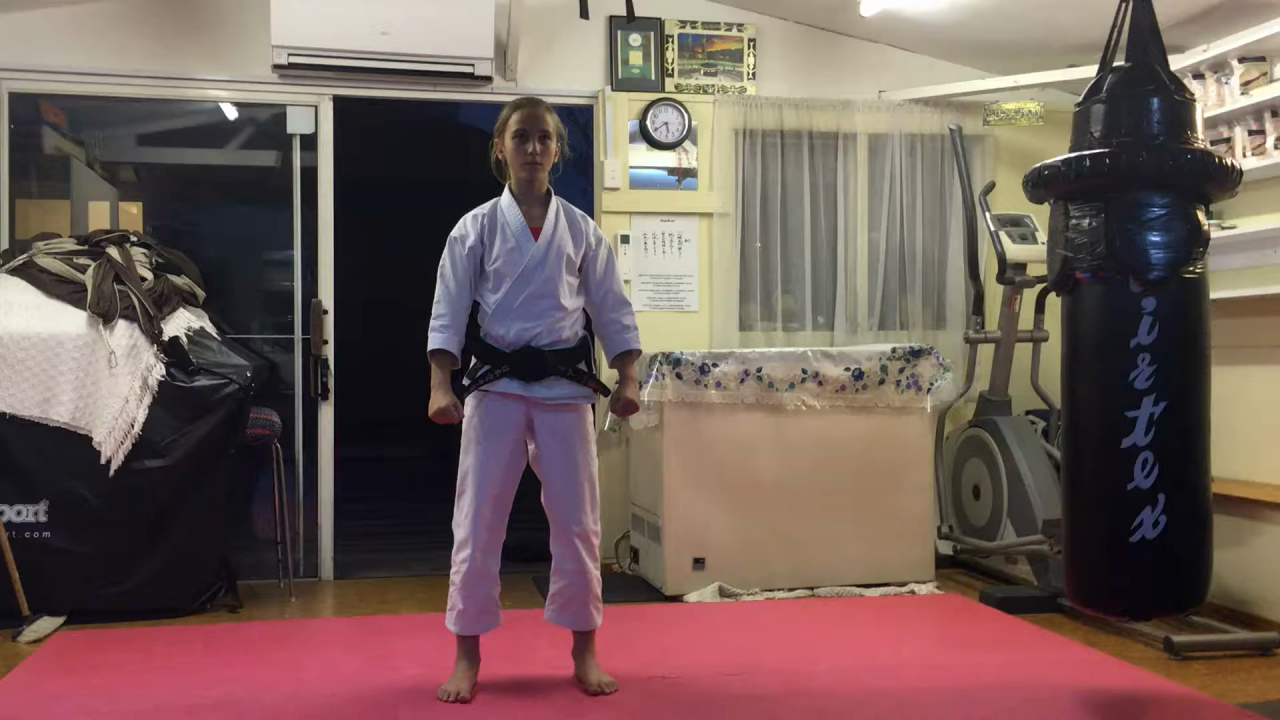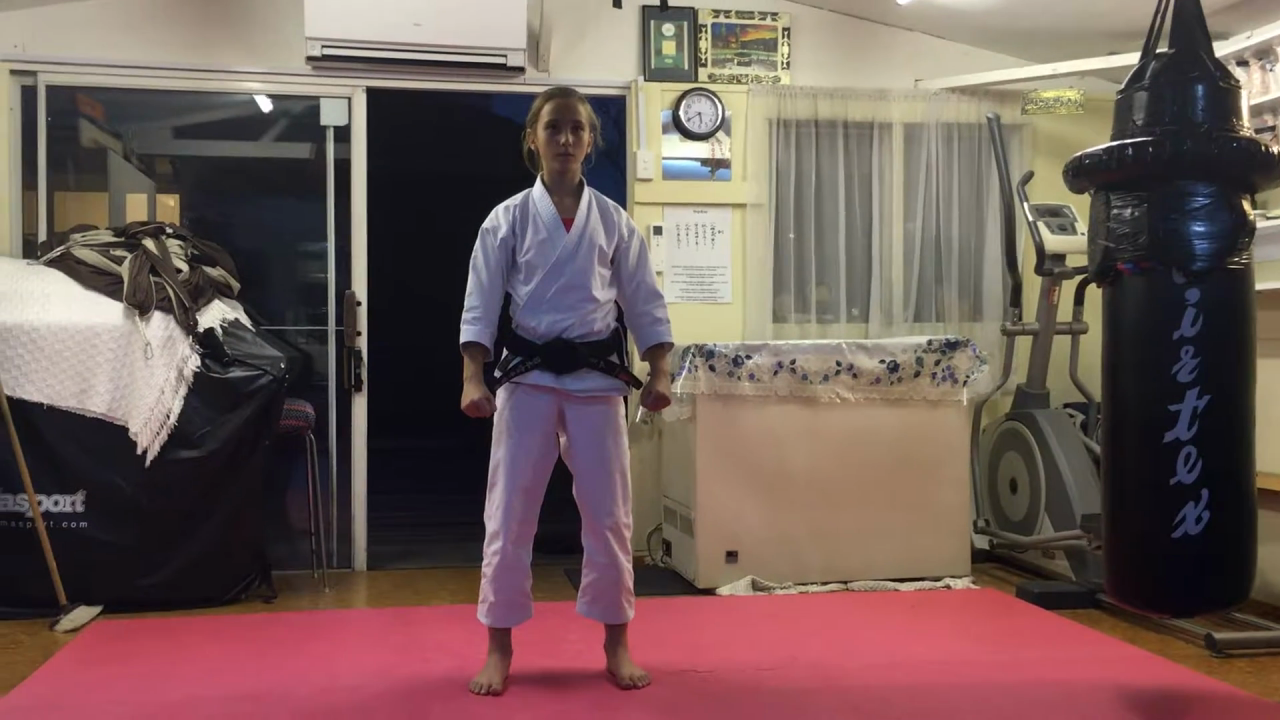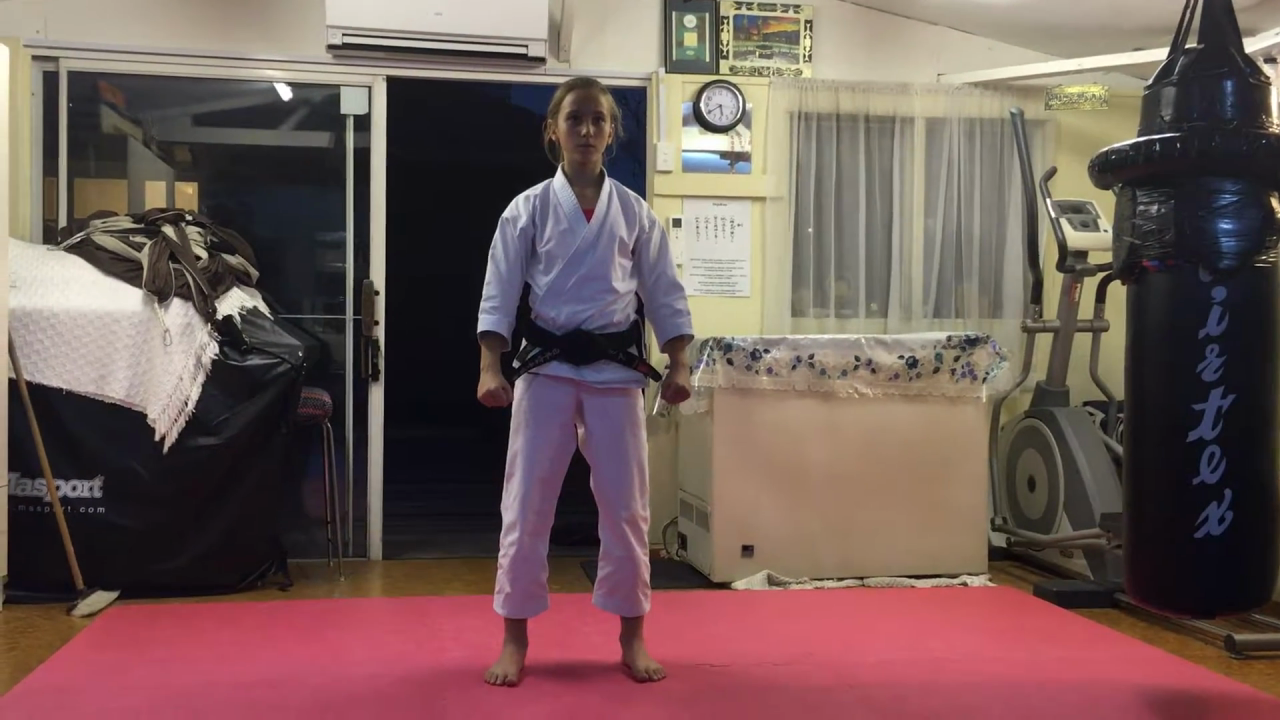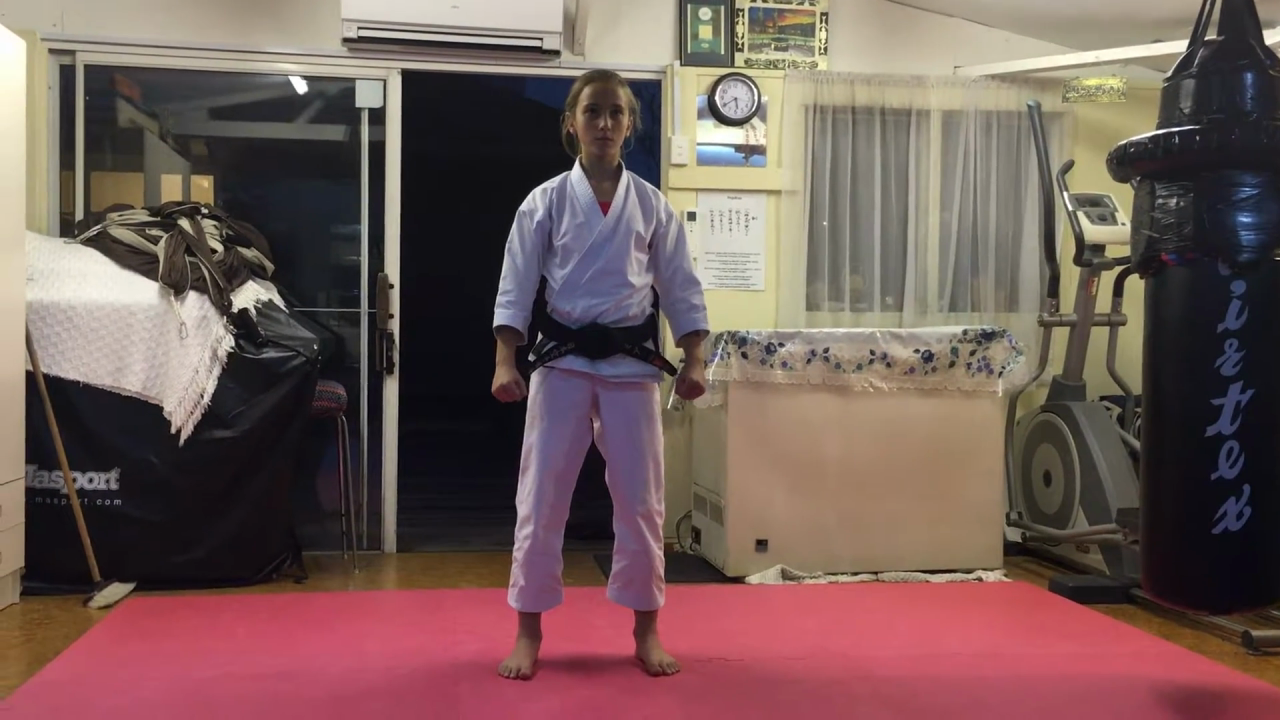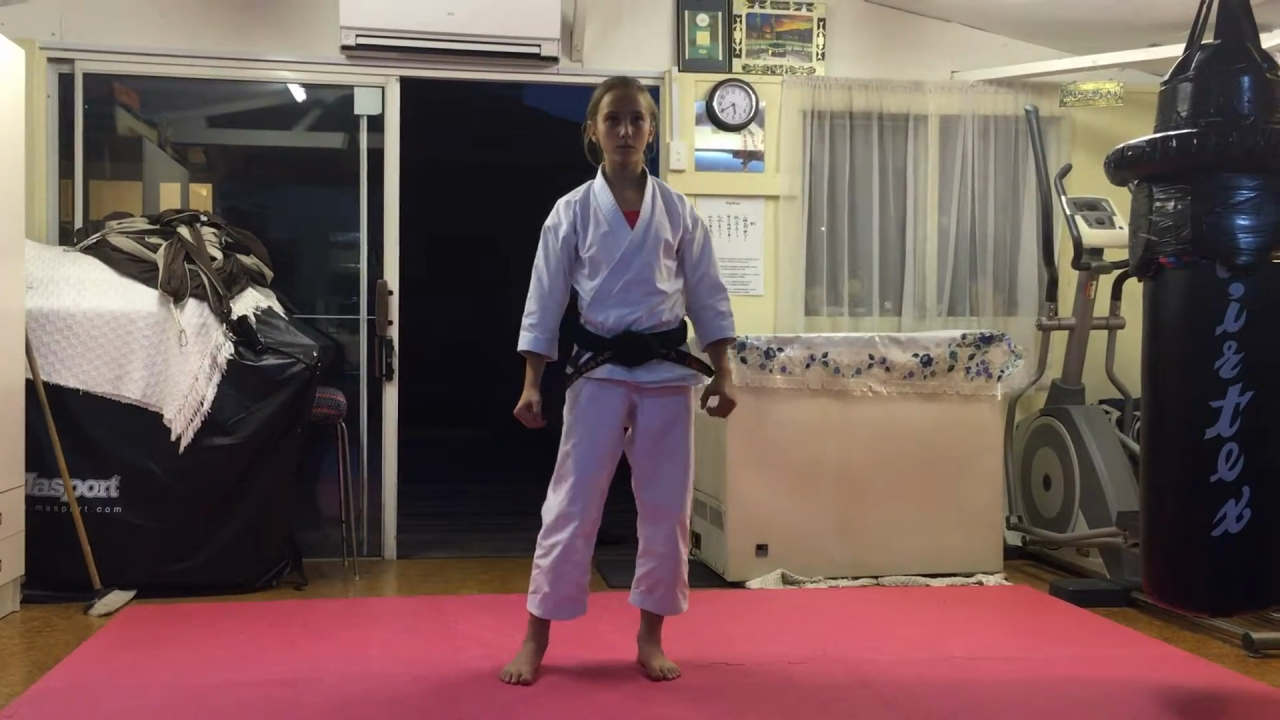
dt=0.7s
person 1, frame 1
left shoulder: (581, 230)
right shoulder: (476, 227)
left elbow: (612, 308)
right elbow: (449, 309)
left wrist: (628, 378)
right wrist: (441, 385)
left hip: (565, 386)
right hip: (496, 385)
left knee: (577, 519)
right knee: (478, 519)
left ankle: (584, 649)
right ankle: (467, 654)
person 1, frame 2
left shoulder: (614, 221)
right shoulder: (508, 219)
left elbow: (644, 301)
right elbow: (481, 302)
left wrist: (659, 373)
right wrist: (473, 379)
left hip: (597, 378)
right hip: (528, 377)
left knee: (609, 513)
right knee: (509, 513)
left ankle: (616, 642)
right ankle: (499, 646)
person 1, frame 3
left shoulder: (634, 212)
right shoulder: (529, 208)
left elbow: (664, 292)
right elbow: (500, 292)
left wrist: (678, 365)
right wrist: (490, 367)
left hip: (615, 369)
right hip: (546, 367)
left knee: (625, 504)
right knee: (527, 503)
left ankle: (632, 635)
right ankle: (514, 637)
person 1, frame 4
left shoulder: (651, 204)
right shoulder: (546, 201)
left elbow: (680, 286)
right elbow: (516, 286)
left wrist: (693, 361)
right wrist: (505, 362)
left hip: (631, 362)
right hip: (563, 360)
left knee: (641, 497)
right knee: (542, 496)
left ankle: (646, 628)
right ankle: (528, 630)
person 1, frame 5
left shoulder: (677, 210)
right shoulder: (572, 211)
left elbow: (707, 295)
right elbow: (546, 299)
left wrist: (721, 372)
right wrist: (533, 382)
left hip: (667, 370)
right hip: (599, 368)
left knee: (665, 505)
right knee: (573, 501)
left ankle: (650, 636)
right ankle: (537, 635)
